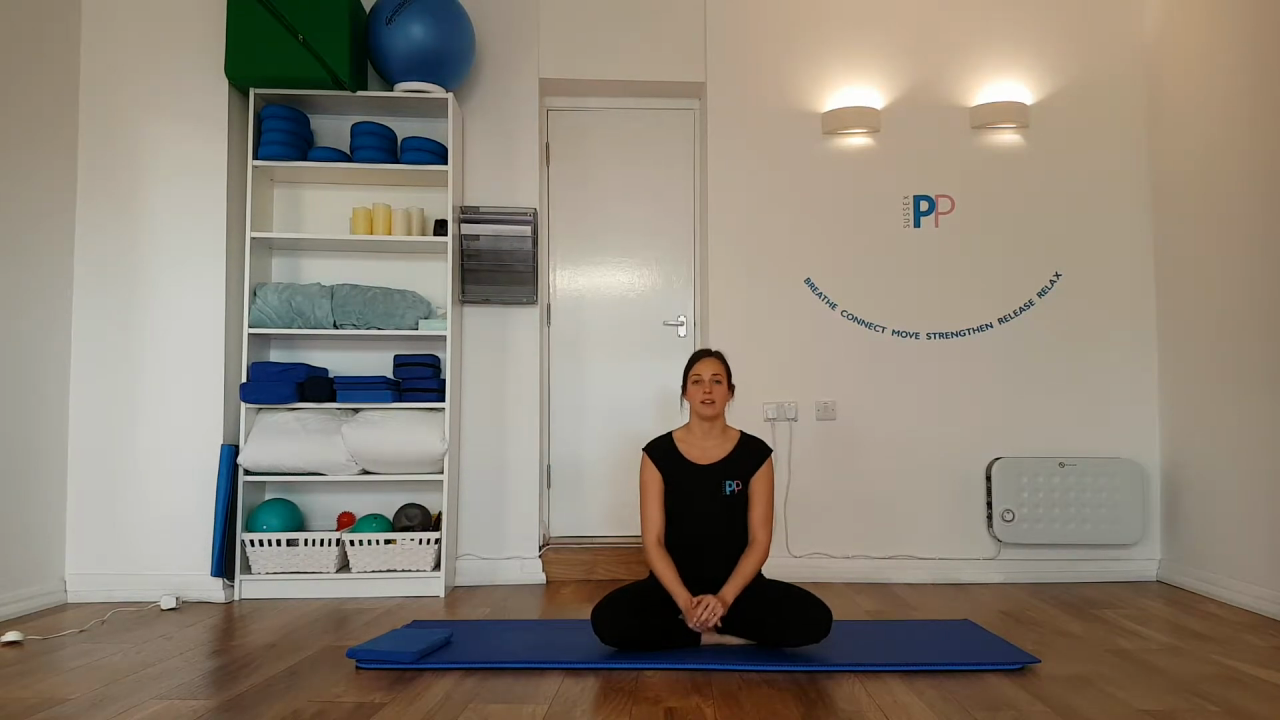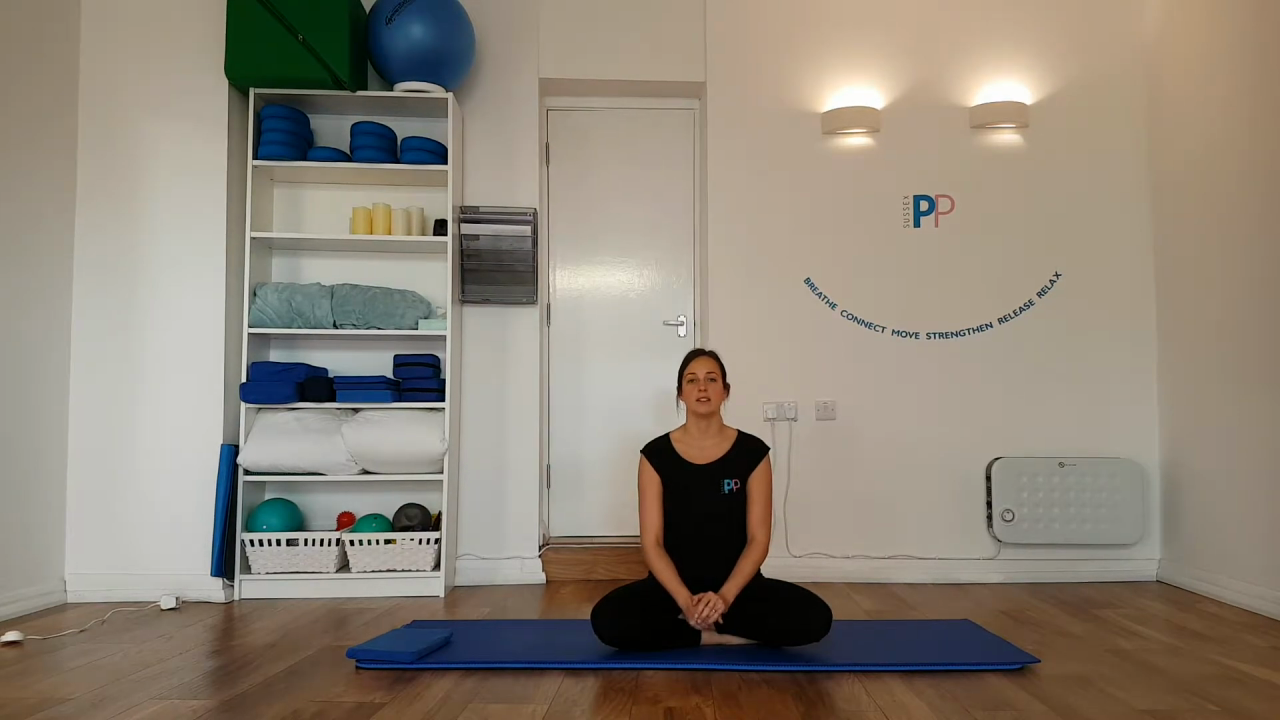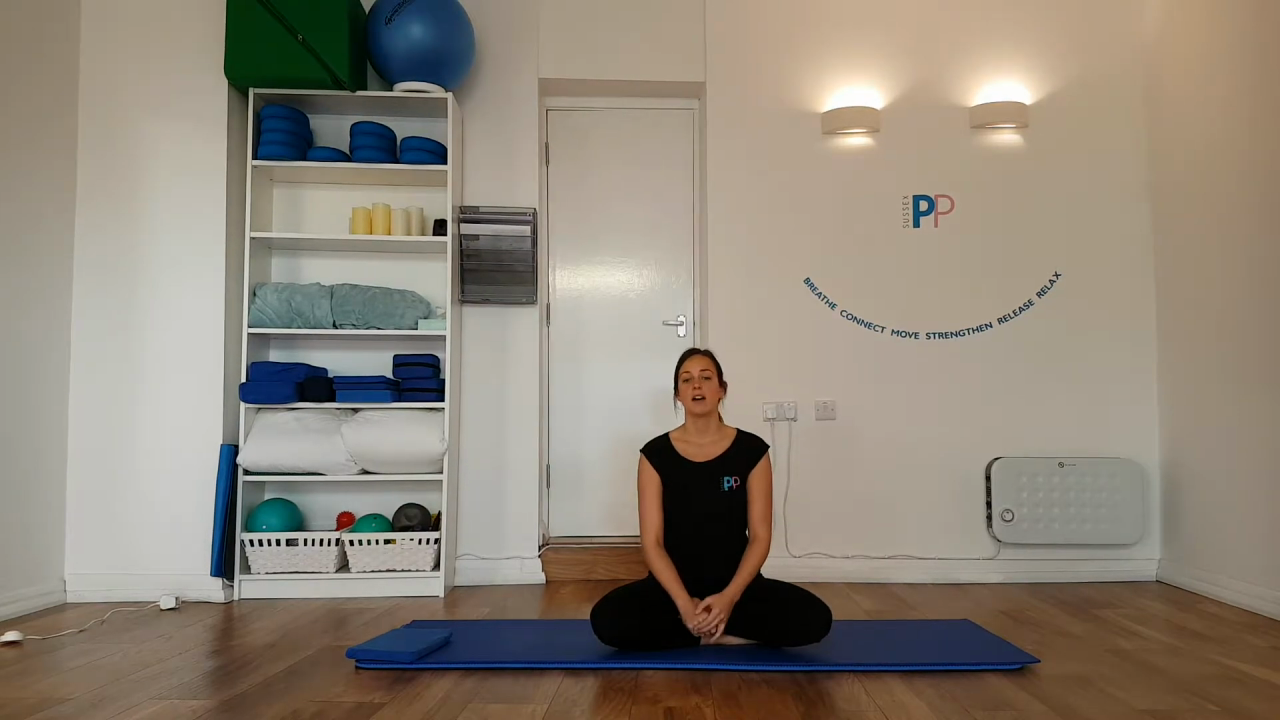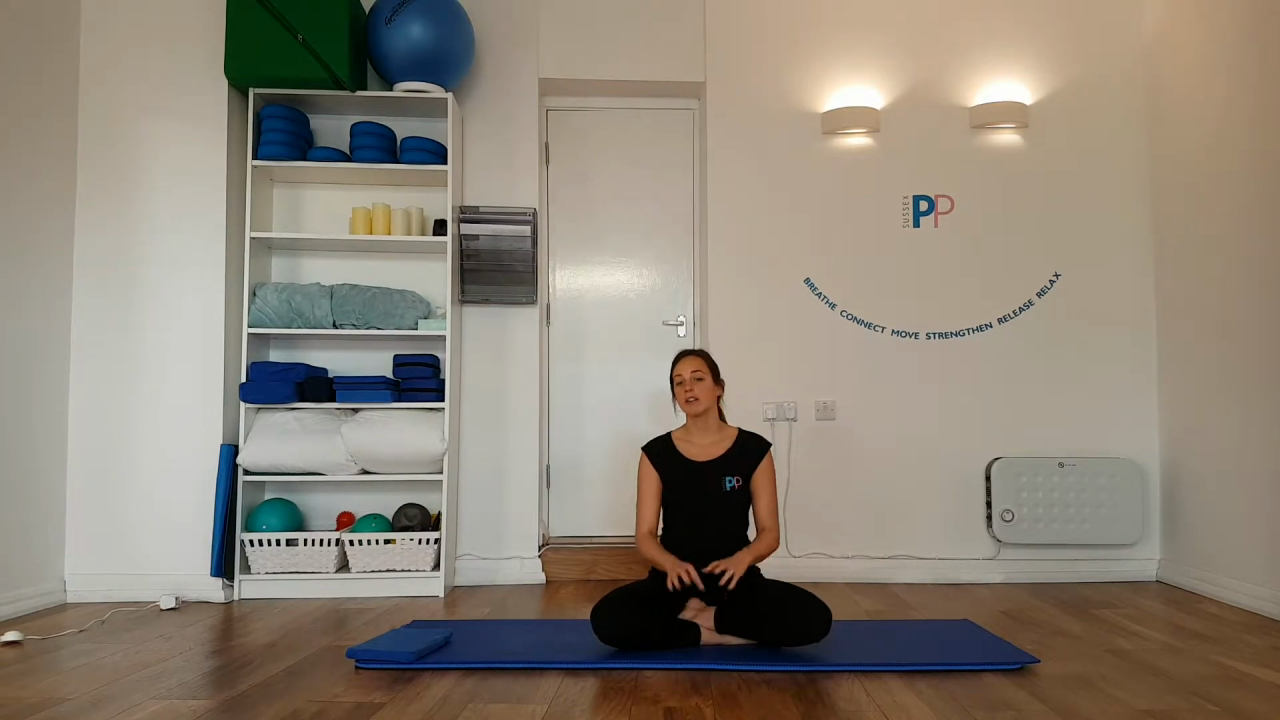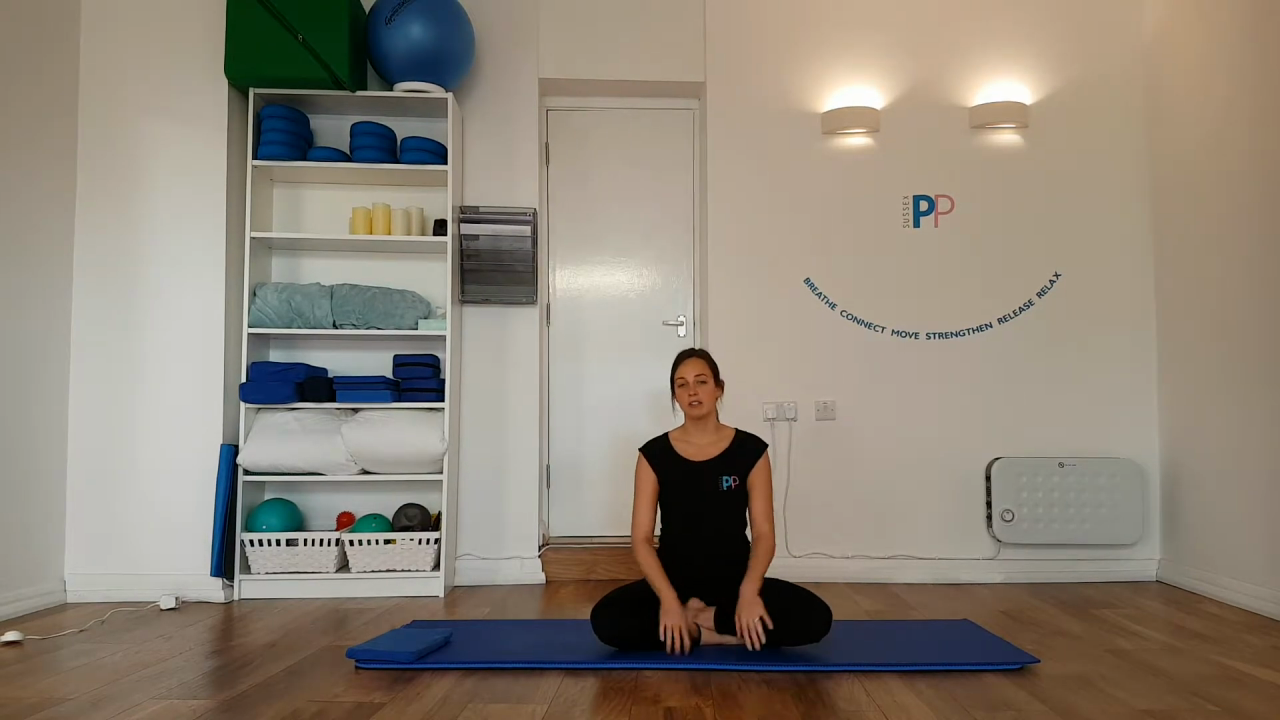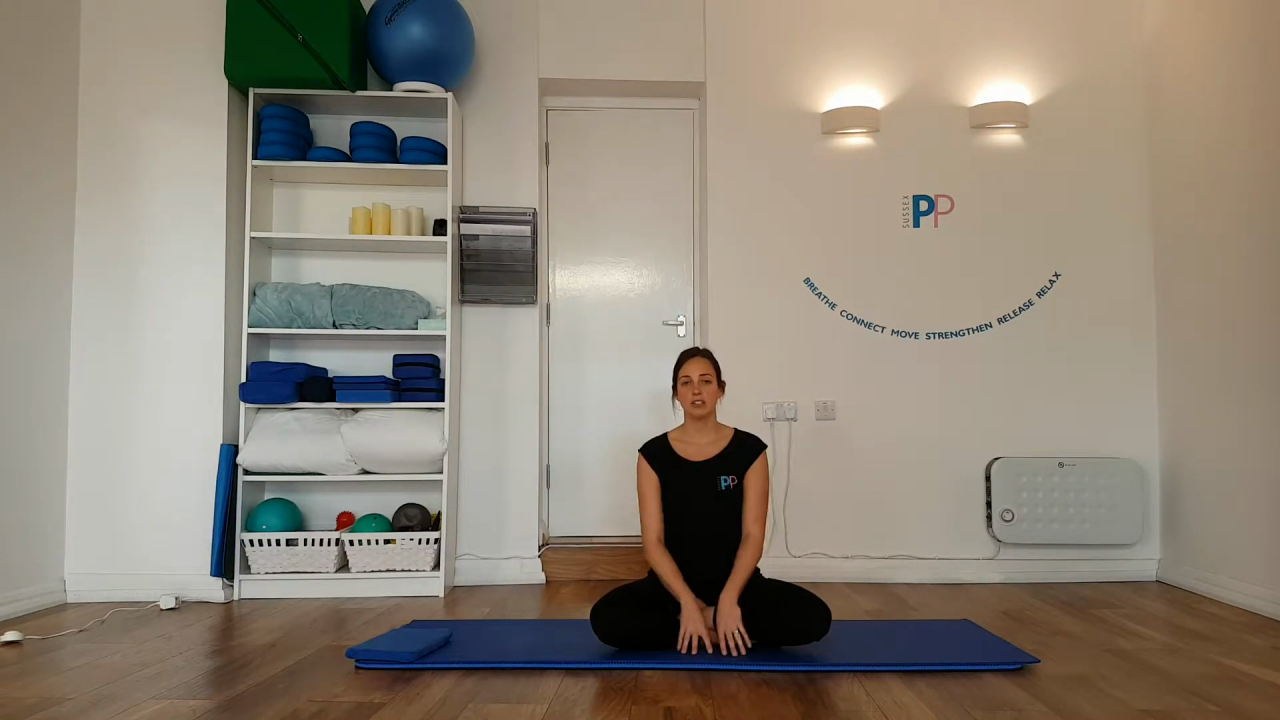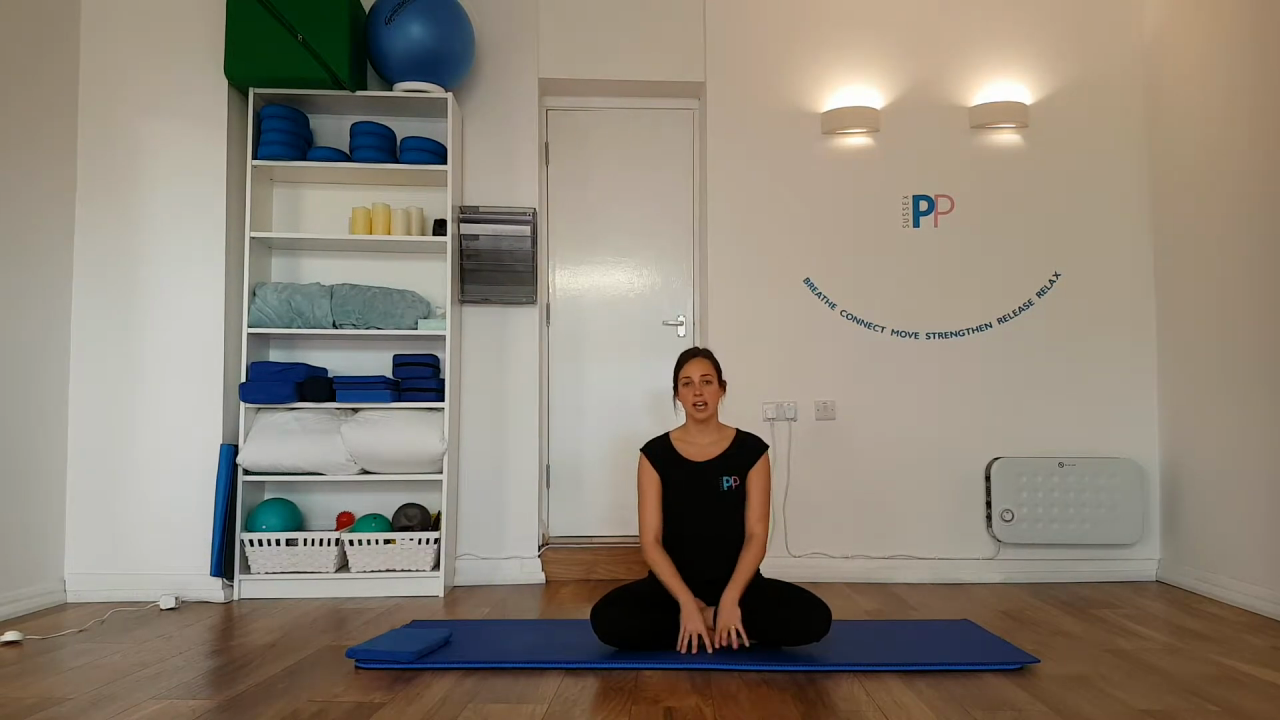
dt=0.3s
person 1, frame 1
left shoulder: (755, 454)
right shoulder: (658, 453)
left elbow: (759, 540)
right elbow: (653, 541)
left wrist: (724, 599)
right wrist: (685, 601)
left hip: (737, 584)
right hip: (674, 584)
left knee: (815, 619)
right knee: (607, 619)
left ankle: (695, 624)
right ankle: (729, 635)
person 1, frame 2
left shoulder: (752, 452)
right shoulder: (656, 454)
left elbow: (758, 538)
right elbow: (651, 542)
left wrist: (725, 597)
right wrist: (685, 600)
left hip: (736, 583)
right hip: (674, 583)
left knee: (815, 617)
right knee: (606, 619)
left ankle: (690, 622)
right ankle: (728, 633)
person 1, frame 3
left shoulder: (752, 450)
right shoulder: (655, 454)
left elbow: (760, 537)
right elbow: (652, 541)
left wrist: (730, 598)
right wrist: (684, 604)
left hip: (735, 584)
right hip: (673, 583)
left knee: (815, 618)
right knee: (606, 619)
right ankle: (729, 633)
person 1, frame 4
left shoulder: (753, 449)
right shoulder: (656, 453)
left elbow: (769, 532)
right elbow: (644, 536)
left wrist: (743, 558)
right wrist: (671, 562)
left hip: (737, 582)
right hip: (675, 582)
left knee: (815, 618)
right knee: (606, 619)
left ankle: (696, 615)
right ankle: (728, 634)
person 1, frame 5
left shoulder: (750, 450)
right shoulder: (654, 454)
left elbow: (764, 533)
right elbow: (641, 538)
left wrist: (749, 588)
right wrist: (667, 596)
left hip: (734, 580)
right hip: (674, 582)
left knee: (815, 618)
right knee: (606, 619)
left ankle: (698, 620)
right ankle: (728, 631)
person 1, frame 6
left shoulder: (749, 449)
right shoulder: (654, 454)
left elbow: (753, 536)
right elbow: (653, 541)
left wrist: (728, 598)
right wrist: (687, 602)
left hip: (735, 581)
right hip: (674, 583)
left knee: (814, 617)
right knee: (606, 618)
left ankle: (704, 622)
right ankle: (729, 631)
person 1, frame 7
left shoulder: (751, 450)
right shoulder: (655, 454)
left elbow: (756, 535)
right elbow: (650, 540)
left wrist: (730, 600)
right wrist: (686, 603)
left hip: (736, 581)
right hip: (673, 583)
left knee: (815, 617)
right knee: (605, 618)
right ankle: (732, 633)
